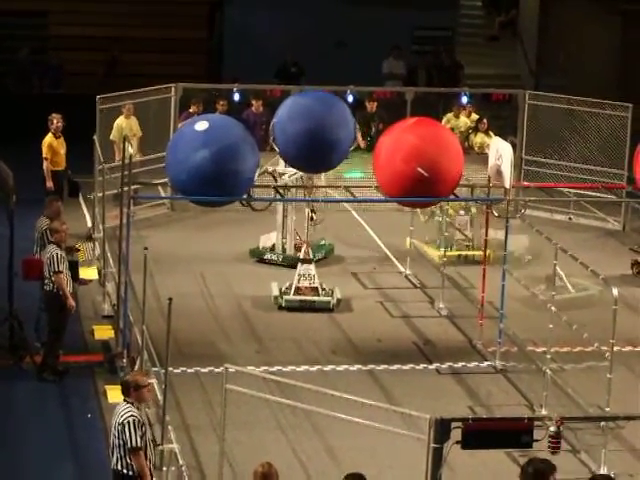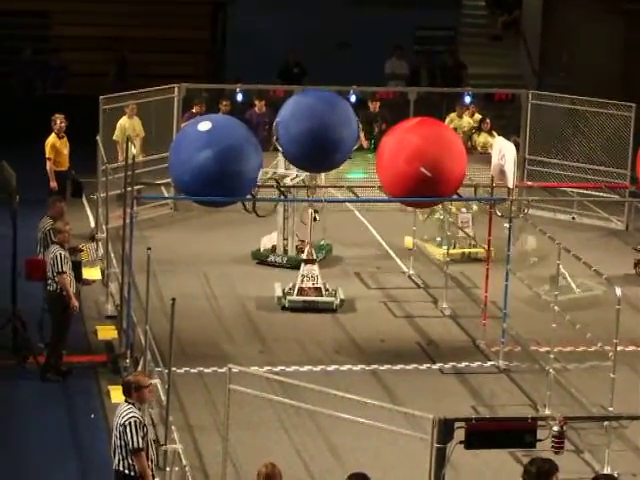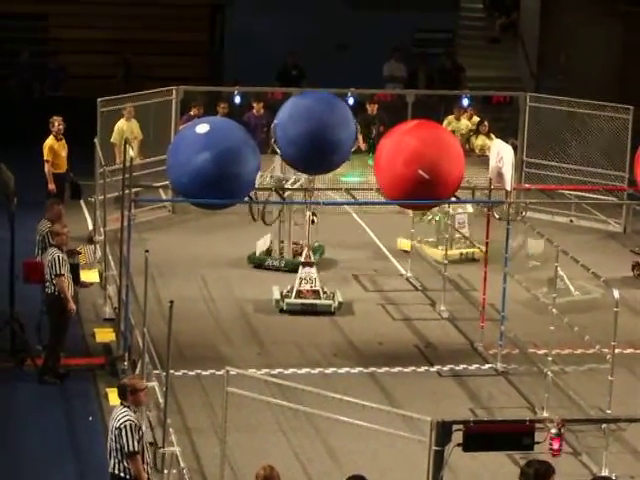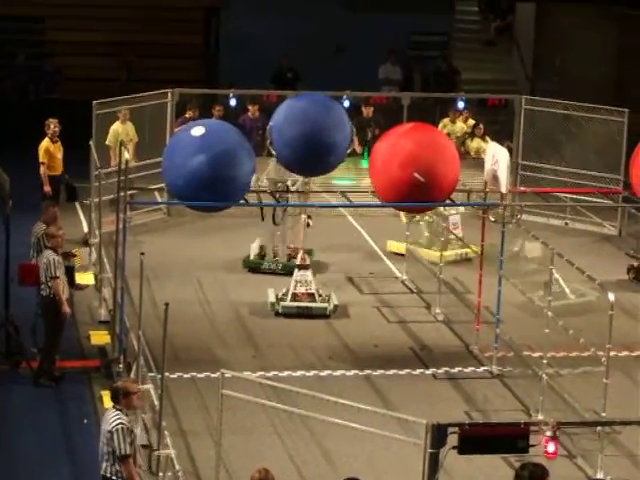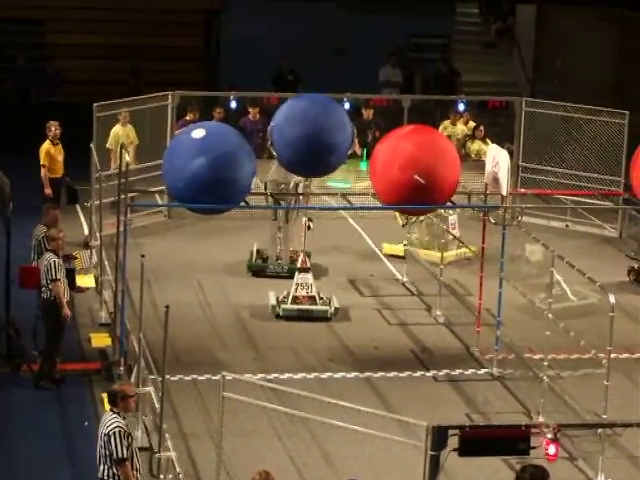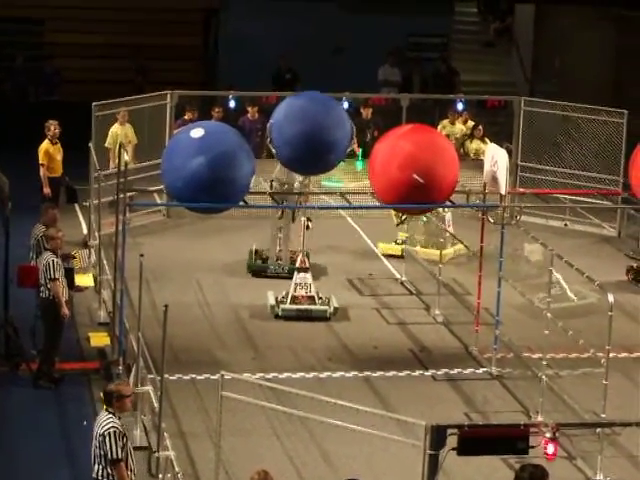
dt=0.1s
person 1, frame 1
left shoulder: (51, 249)
right shoulder: (56, 253)
right elbow: (58, 278)
right wrist: (69, 298)
left hip: (52, 295)
right hip: (57, 296)
left knee: (56, 332)
right knee: (56, 333)
left ankle: (52, 365)
right ankle: (44, 369)
person 1, frame 2
left shoulder: (54, 249)
right shoulder: (59, 253)
right elbow: (62, 278)
right wrist: (72, 298)
left hip: (55, 295)
right hip: (60, 297)
left knee: (59, 332)
right knee: (59, 334)
left ankle: (55, 366)
right ankle: (48, 369)
person 1, frame 3
left shoulder: (52, 252)
right shoulder: (58, 256)
right elbow: (60, 280)
right wrist: (70, 301)
left hip: (53, 296)
right hip: (58, 299)
left knee: (57, 335)
right knee: (57, 336)
left ankle: (53, 368)
right ankle: (46, 372)
person 1, frame 4
left shoulder: (47, 254)
right shoulder: (53, 258)
right elbow: (55, 283)
right wrist: (64, 304)
left hip: (48, 299)
right hip: (53, 301)
left knee: (52, 338)
right knee: (52, 339)
left ankle: (48, 371)
right ankle: (41, 375)
person 1, frame 5
left shoulder: (47, 257)
right shoulder: (54, 261)
right elbow: (56, 285)
right wrist: (64, 307)
left hip: (49, 302)
right hip: (54, 304)
left knee: (53, 340)
right knee: (53, 341)
left ankle: (49, 373)
right ankle: (42, 377)
person 1, frame 6
left shoulder: (46, 256)
right shoulder: (52, 260)
right elbow: (54, 285)
right wrist: (63, 306)
left hip: (47, 301)
right hip: (52, 304)
left knee: (52, 339)
right knee: (52, 340)
left ankle: (48, 373)
right ankle: (41, 376)
